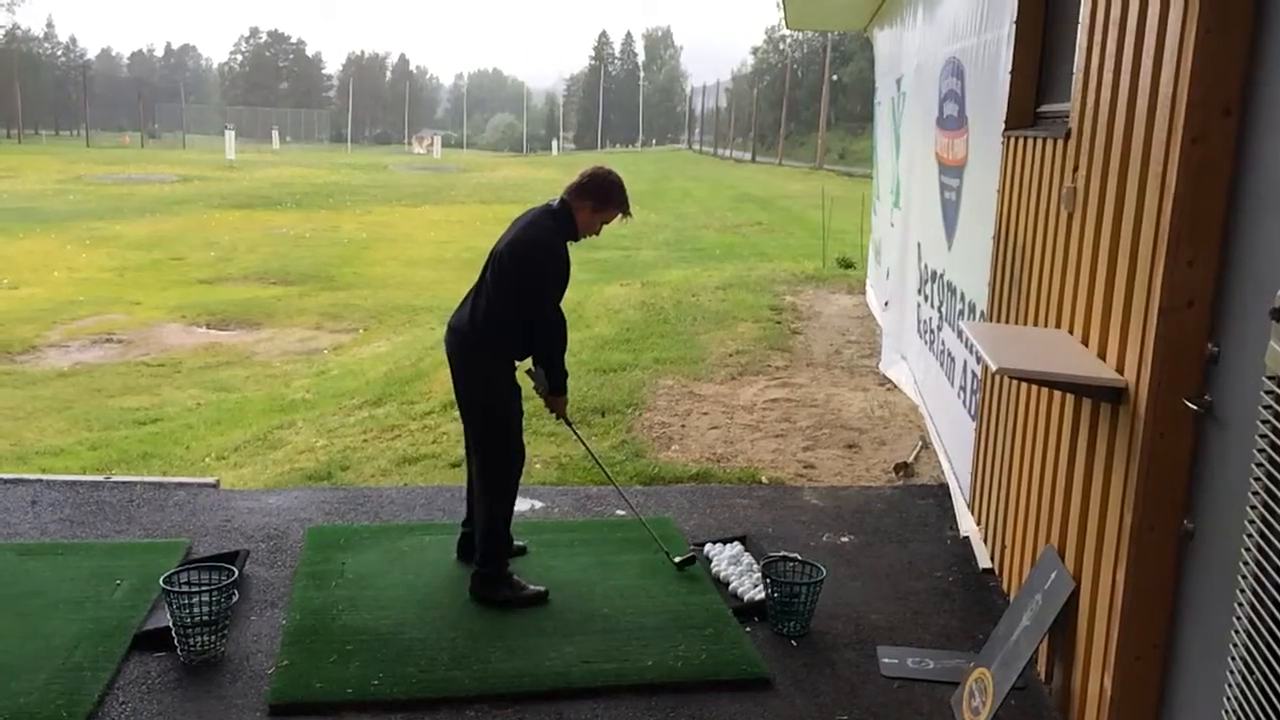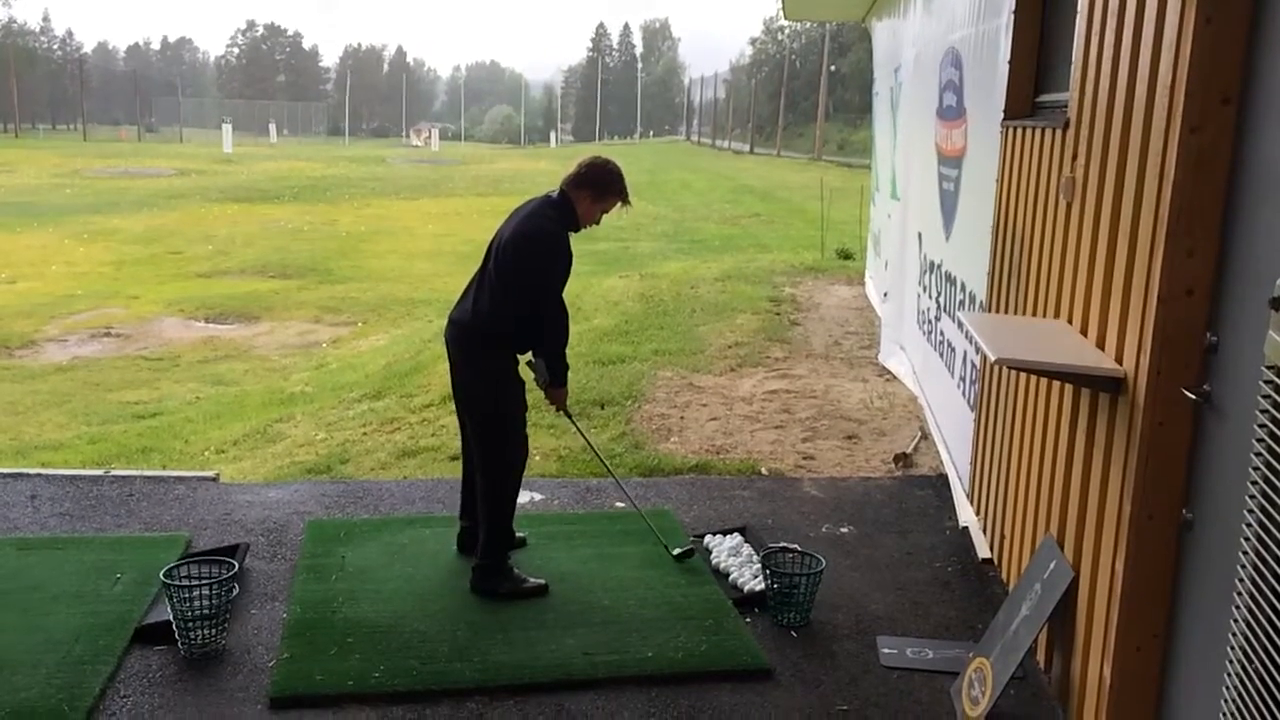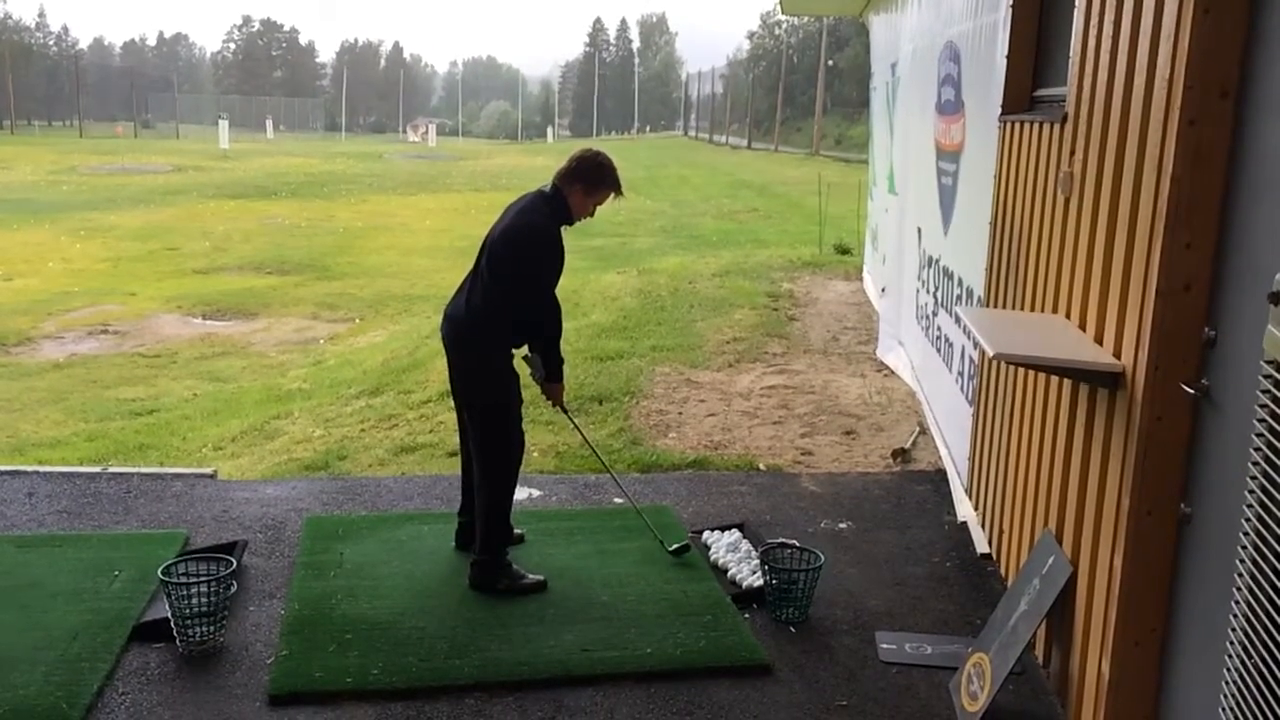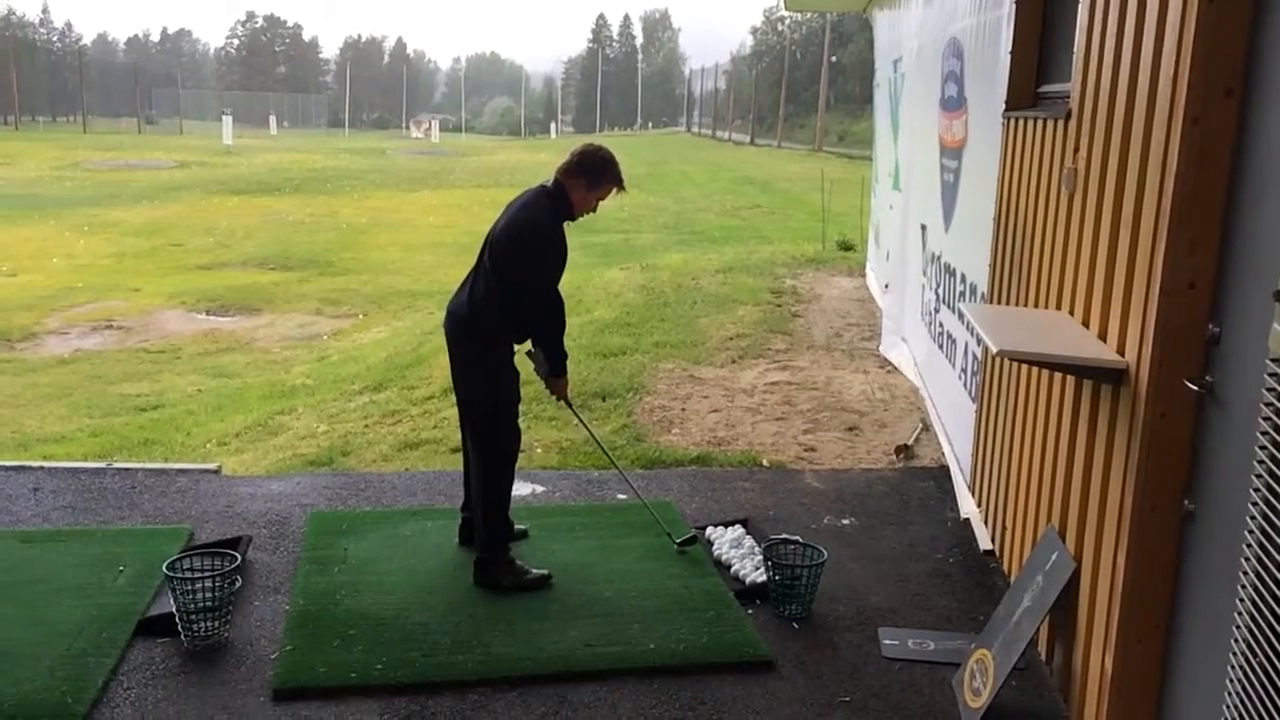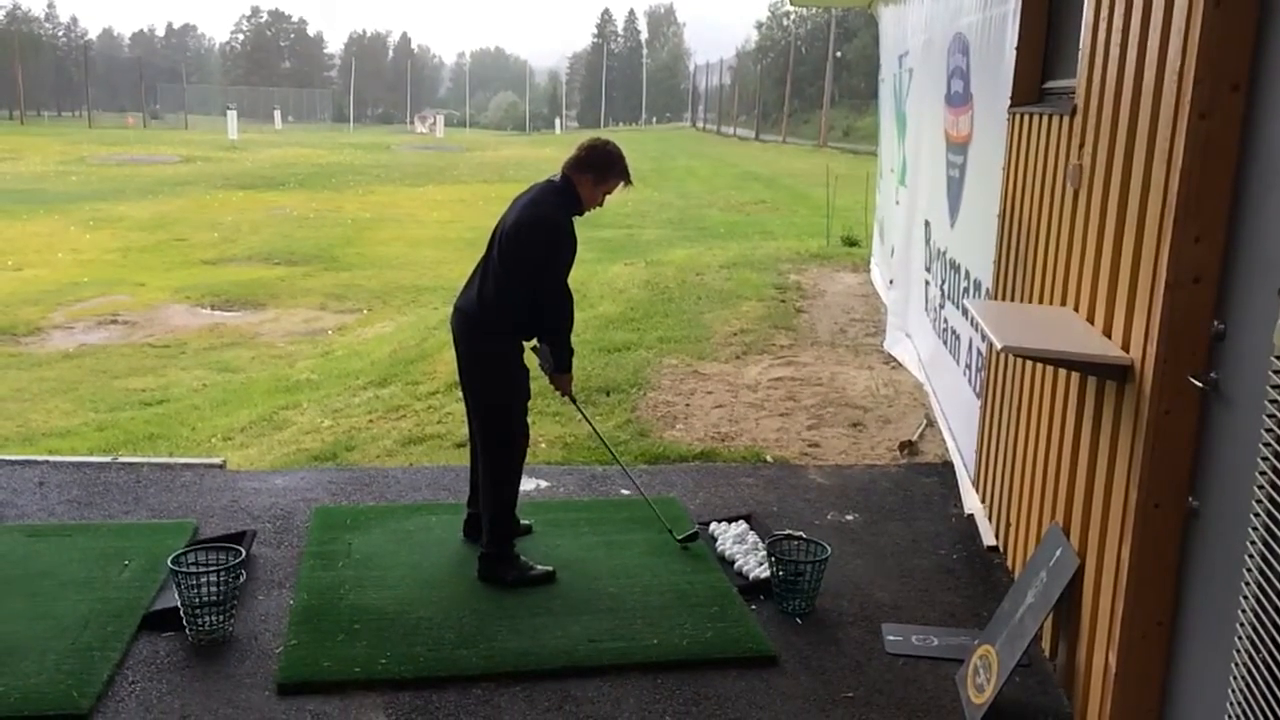
dt=1s
person 1, frame 1
left shoulder: (540, 221)
right shoulder: (546, 245)
right elbow: (546, 321)
left wrist: (545, 373)
right wrist: (556, 384)
left hip: (471, 341)
right hip: (484, 354)
left knee: (488, 450)
right knee: (502, 458)
left ankle: (477, 538)
right ankle: (490, 575)
person 1, frame 2
left shoulder: (539, 211)
right shoulder: (548, 237)
right elbow: (549, 313)
left wrist: (545, 363)
right wrist: (556, 376)
left hip: (468, 334)
right hip: (486, 348)
left knee: (483, 443)
right knee: (505, 452)
left ankle: (475, 531)
right ankle: (491, 568)
person 1, frame 3
left shoulder: (533, 207)
right shoulder: (540, 232)
right elbow: (541, 308)
left wrist: (540, 357)
right wrist: (552, 371)
left hip: (466, 330)
right hip: (481, 343)
left knee: (482, 438)
right knee: (502, 447)
left ankle: (474, 527)
right ankle: (489, 565)
person 1, frame 4
left shoulder: (535, 203)
right shoulder: (542, 228)
right elbow: (544, 304)
left wrist: (544, 353)
right wrist: (557, 366)
left hip: (470, 325)
right hip: (482, 338)
left knee: (484, 434)
right knee: (498, 442)
left ankle: (478, 523)
right ankle: (492, 560)
person 1, frame 5
left shoulder: (541, 197)
right shoulder: (552, 223)
right elbow: (554, 299)
left wrist: (550, 349)
right wrist: (561, 362)
left hip: (476, 321)
right hip: (491, 335)
left knee: (491, 431)
right knee: (506, 439)
left ankle: (482, 519)
right ankle: (497, 556)
